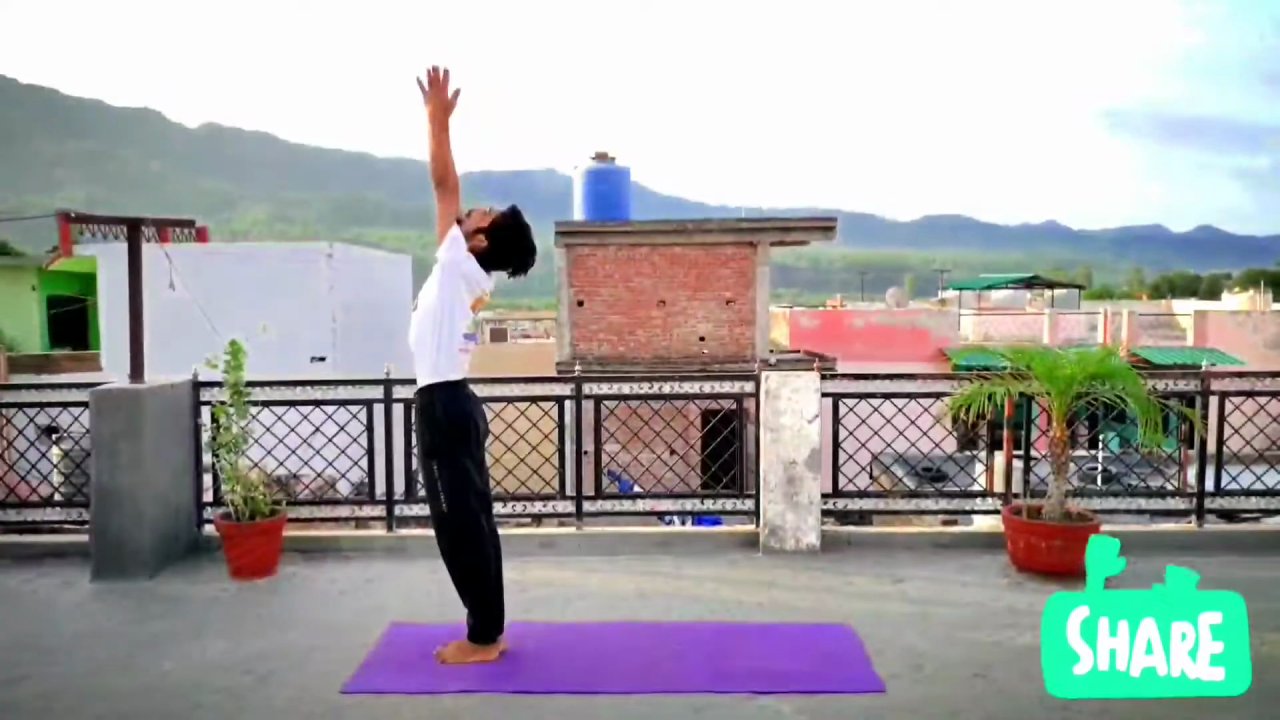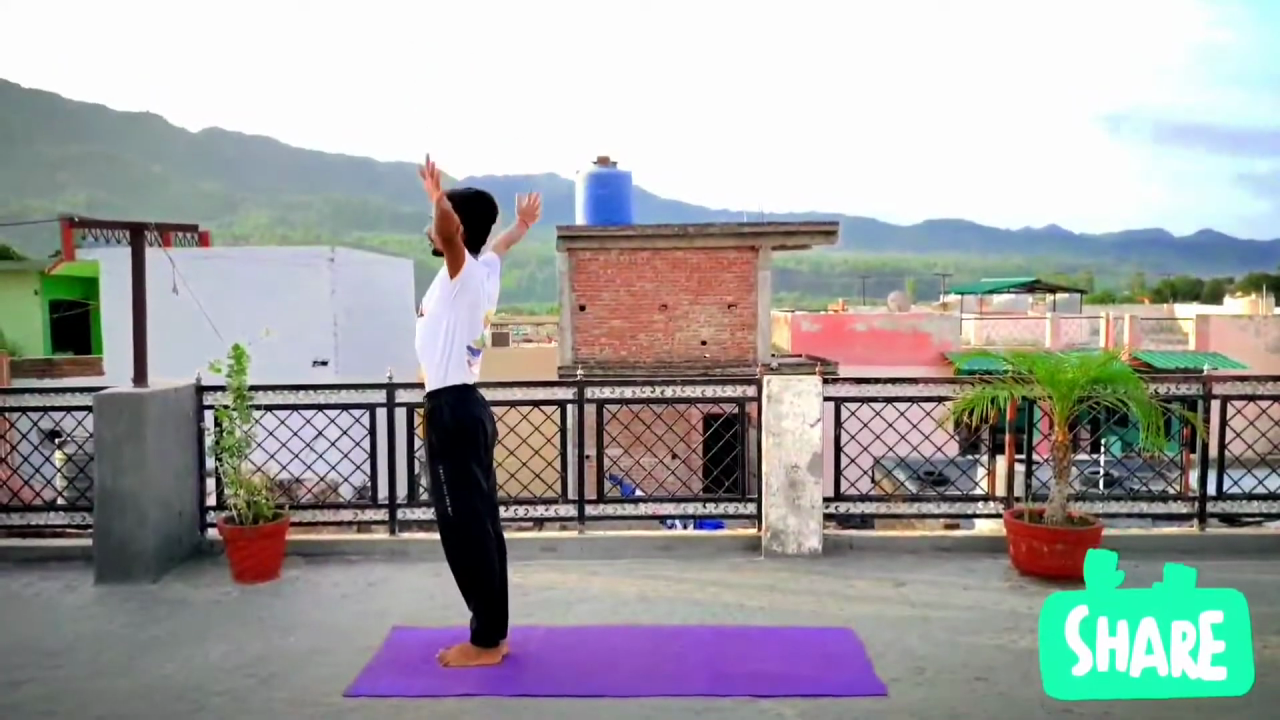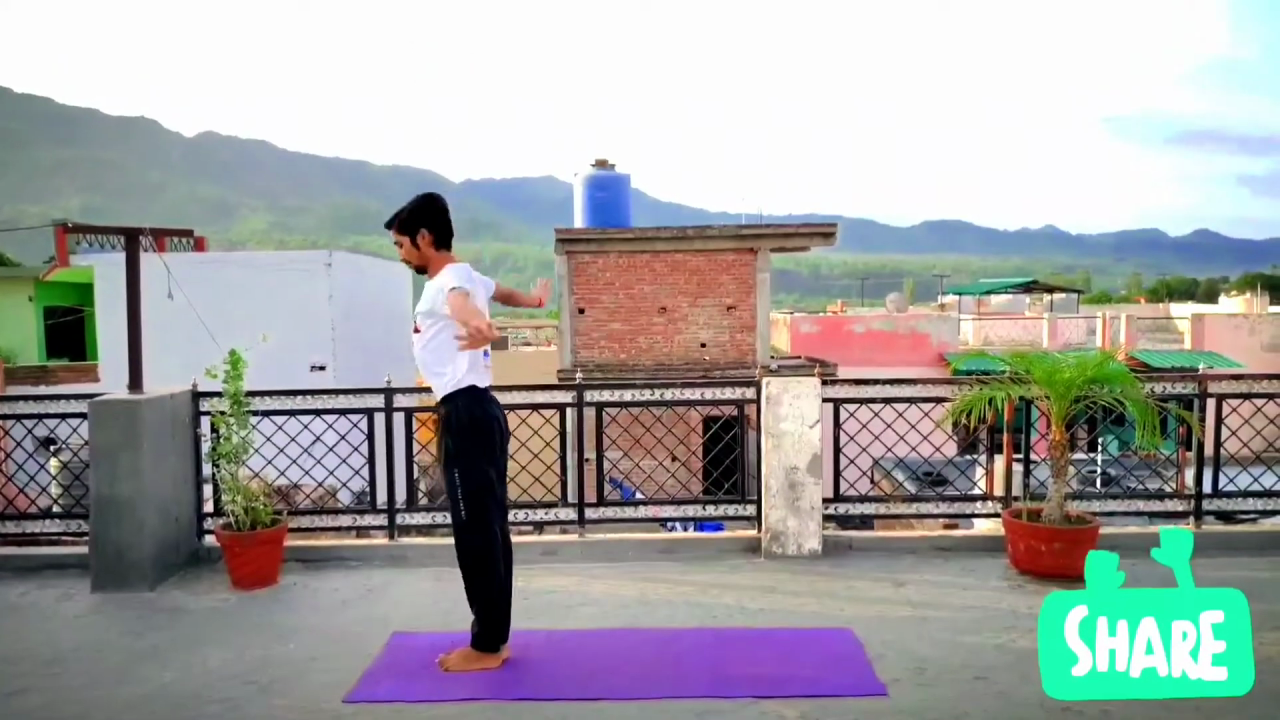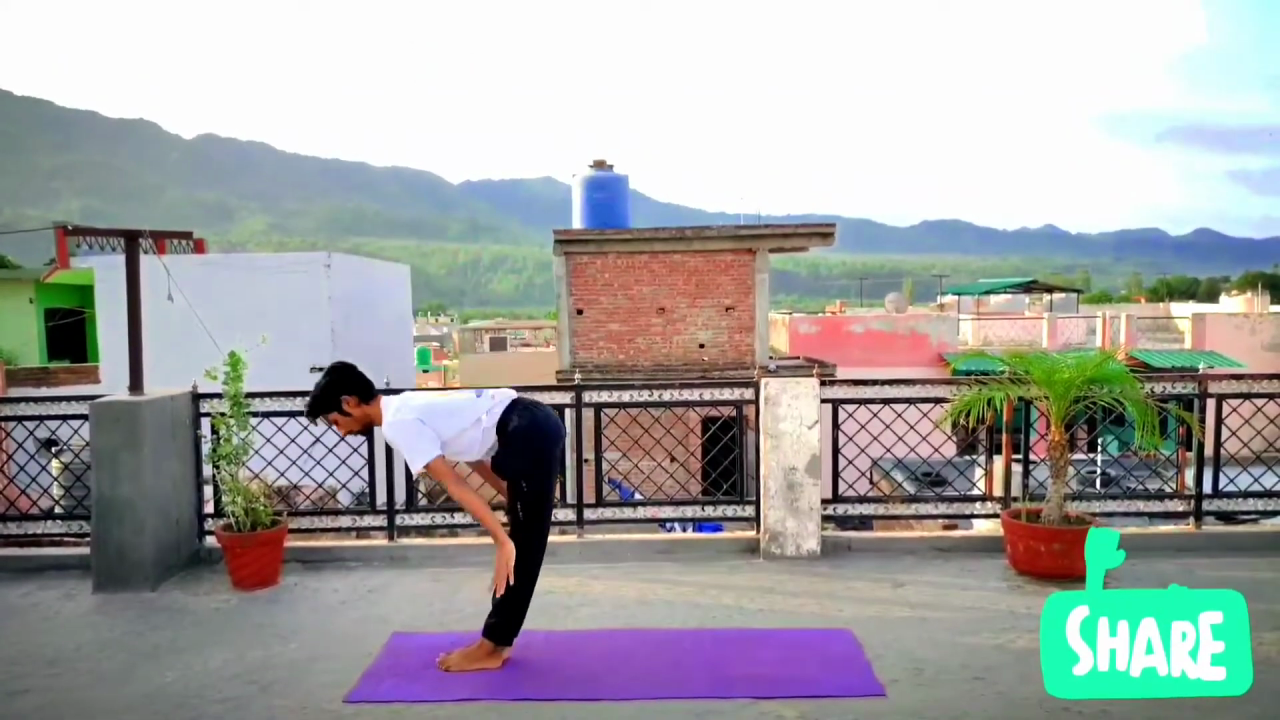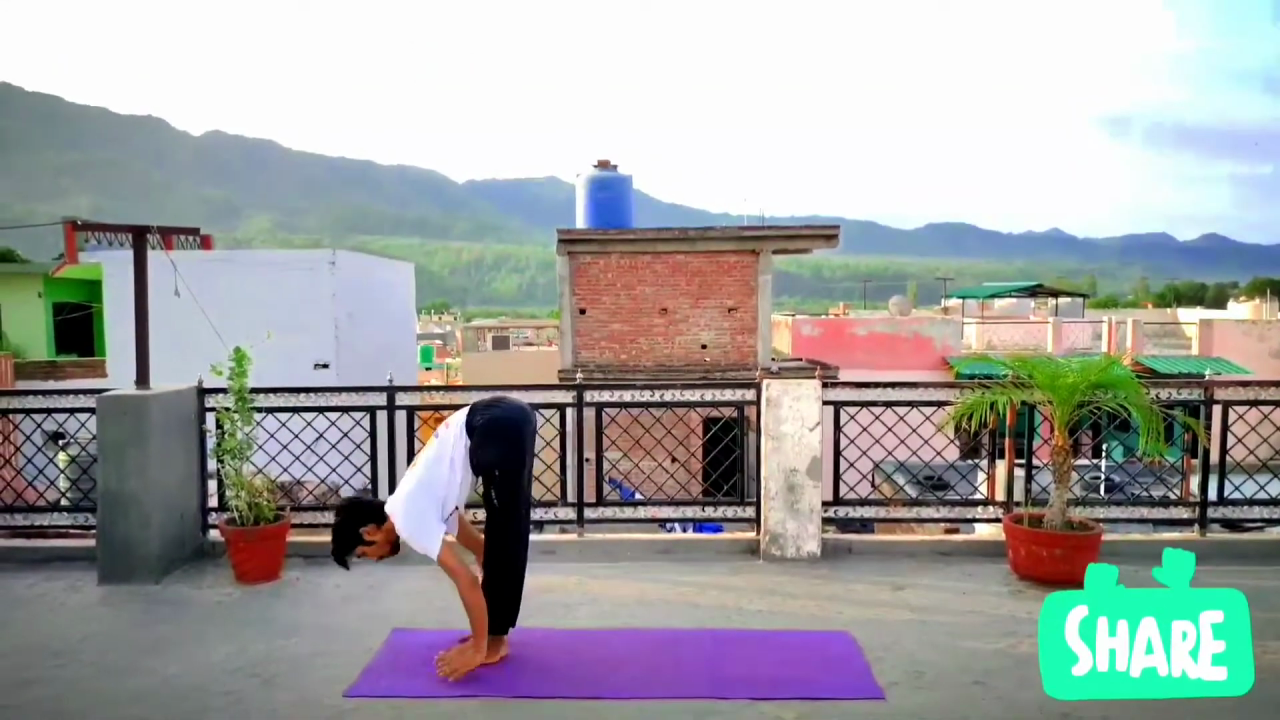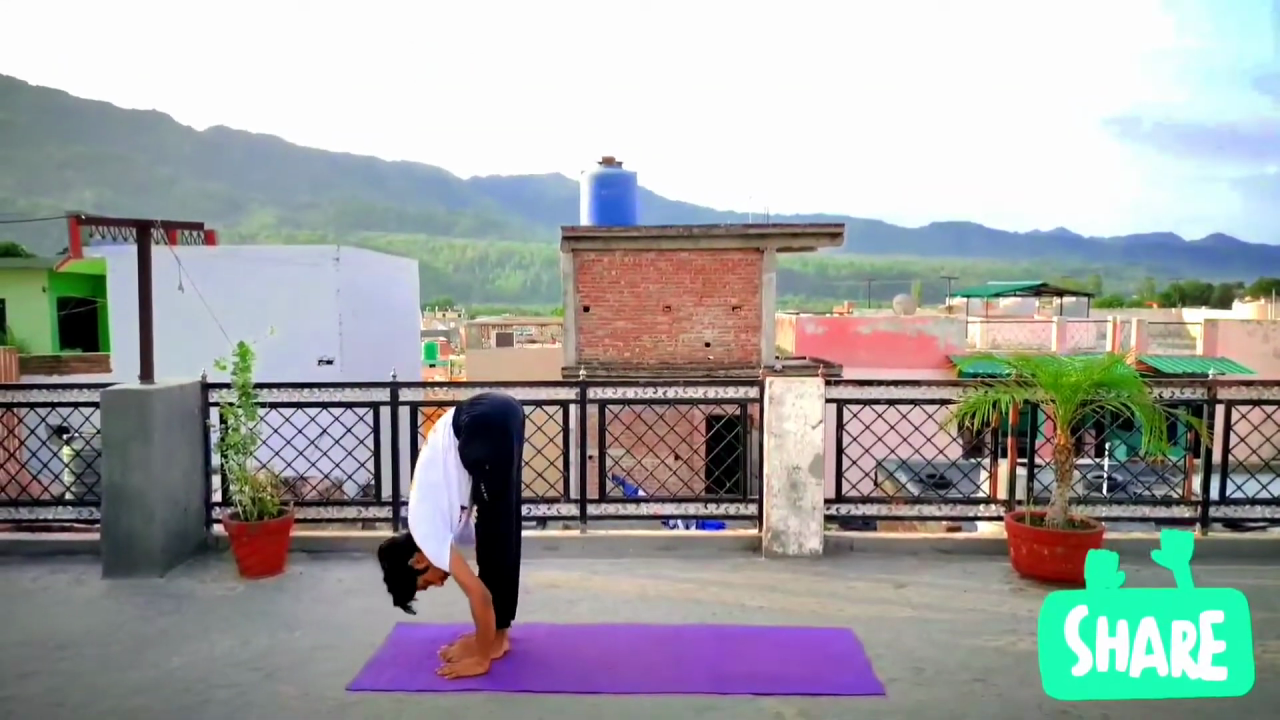
dt=0.4s
person 1, frame 1
left shoulder: (459, 267)
right shoulder: (472, 274)
left elbow: (444, 185)
right elbow: (450, 191)
left wrist: (437, 117)
right wrist: (440, 118)
left hip: (441, 408)
right hip: (457, 405)
left knee: (460, 526)
right knee: (472, 522)
left ankle: (482, 639)
right ankle: (487, 629)
person 1, frame 2
left shoulder: (464, 276)
right shoulder: (485, 264)
left elbow: (451, 232)
right elbow: (500, 243)
left wrist: (438, 198)
right wrist: (523, 221)
left hip: (450, 416)
right hip: (468, 412)
left knee: (465, 528)
right knee: (479, 527)
left ankle: (485, 641)
right ankle: (492, 631)
person 1, frame 3
left shoulder: (446, 285)
right shoulder: (465, 276)
left elbow: (464, 304)
right elbow: (500, 291)
left wrist: (480, 327)
right wrist: (535, 298)
left hip: (466, 414)
right hip: (476, 411)
left knee: (476, 532)
right knee: (488, 529)
left ankle: (486, 648)
right ankle: (493, 637)
person 1, frame 4
left shoulder: (397, 423)
right shoulder: (403, 408)
left elbow: (456, 487)
left wrist: (502, 541)
right wrist: (511, 493)
left hip: (528, 434)
right hip: (532, 425)
left knee: (525, 538)
right knee: (522, 535)
left ankle: (492, 646)
right ankle: (496, 639)
person 1, frame 5
left shoulder: (407, 519)
right shoulder: (412, 506)
left elbow: (466, 580)
right elbow: (478, 545)
left wrist: (479, 646)
left hip: (499, 428)
right hip: (504, 420)
left knee: (503, 535)
right knee: (503, 535)
left ankle: (492, 643)
right ankle: (494, 635)
person 1, frame 6
left shoulder: (427, 534)
right shoulder: (436, 522)
left elbow: (480, 594)
left wrist: (482, 658)
left hip: (485, 424)
right hip: (493, 415)
left knee: (494, 533)
right knee: (501, 531)
left ankle: (494, 639)
right ankle: (496, 631)
